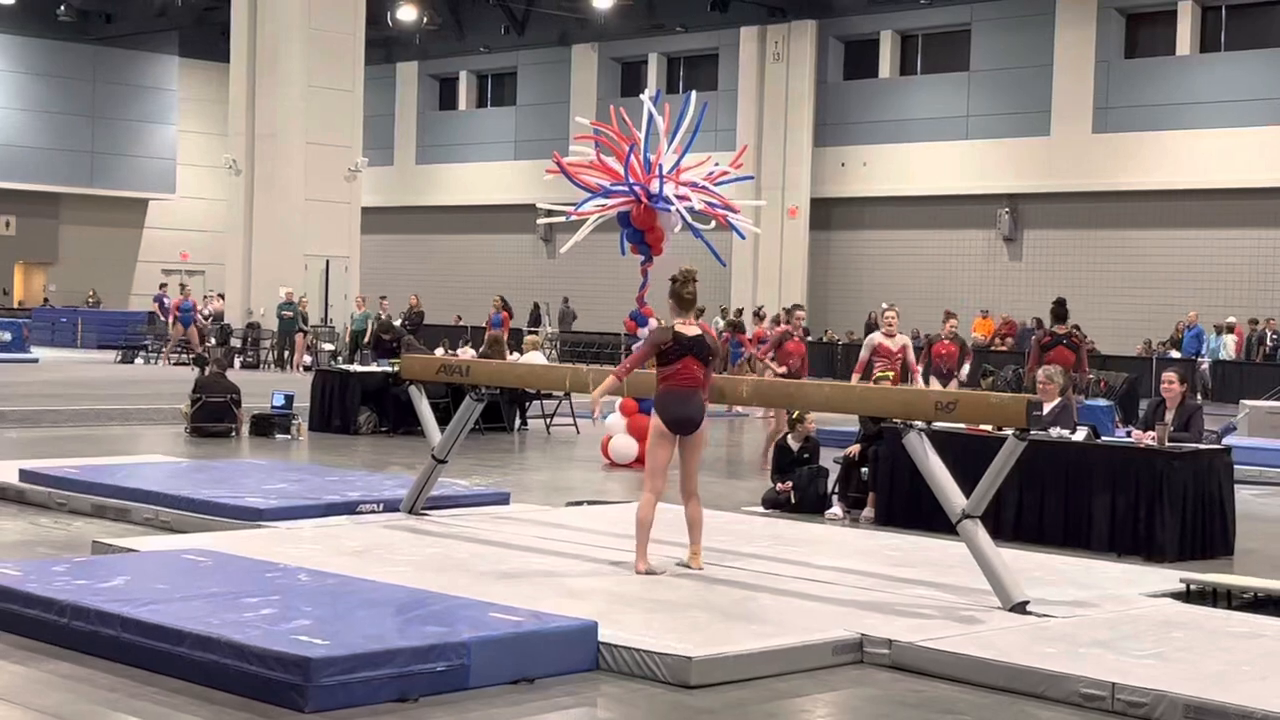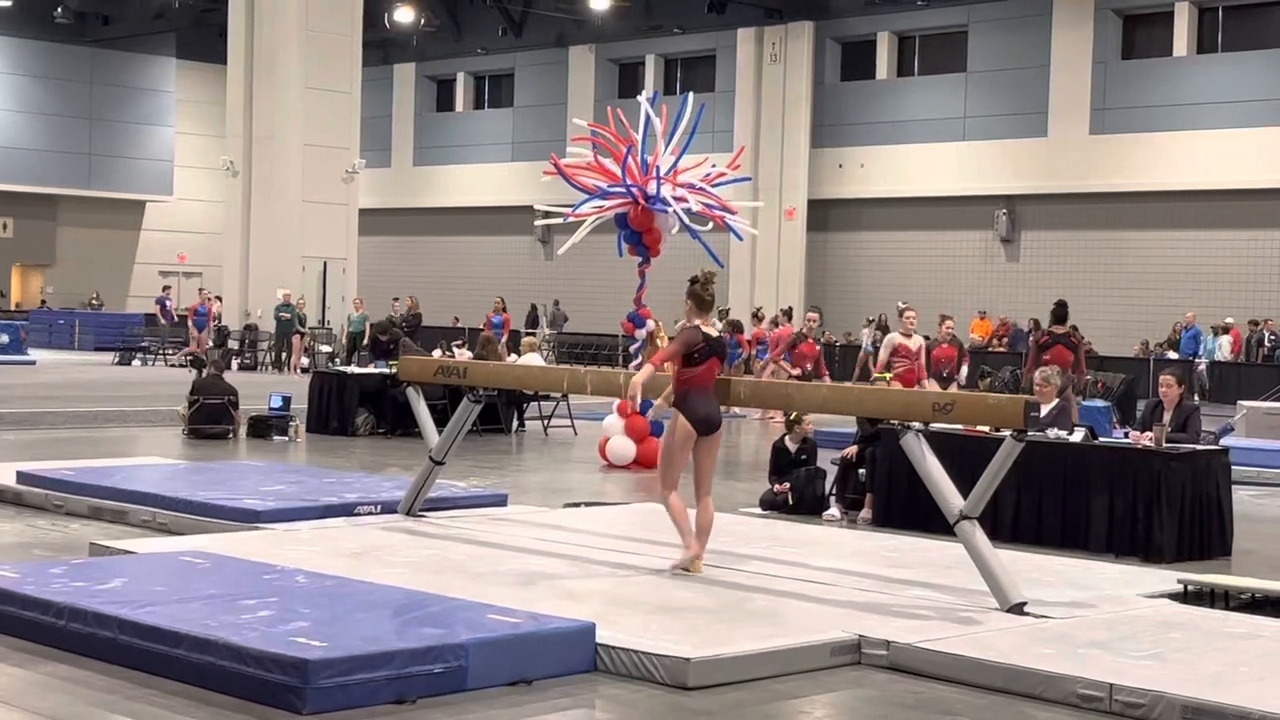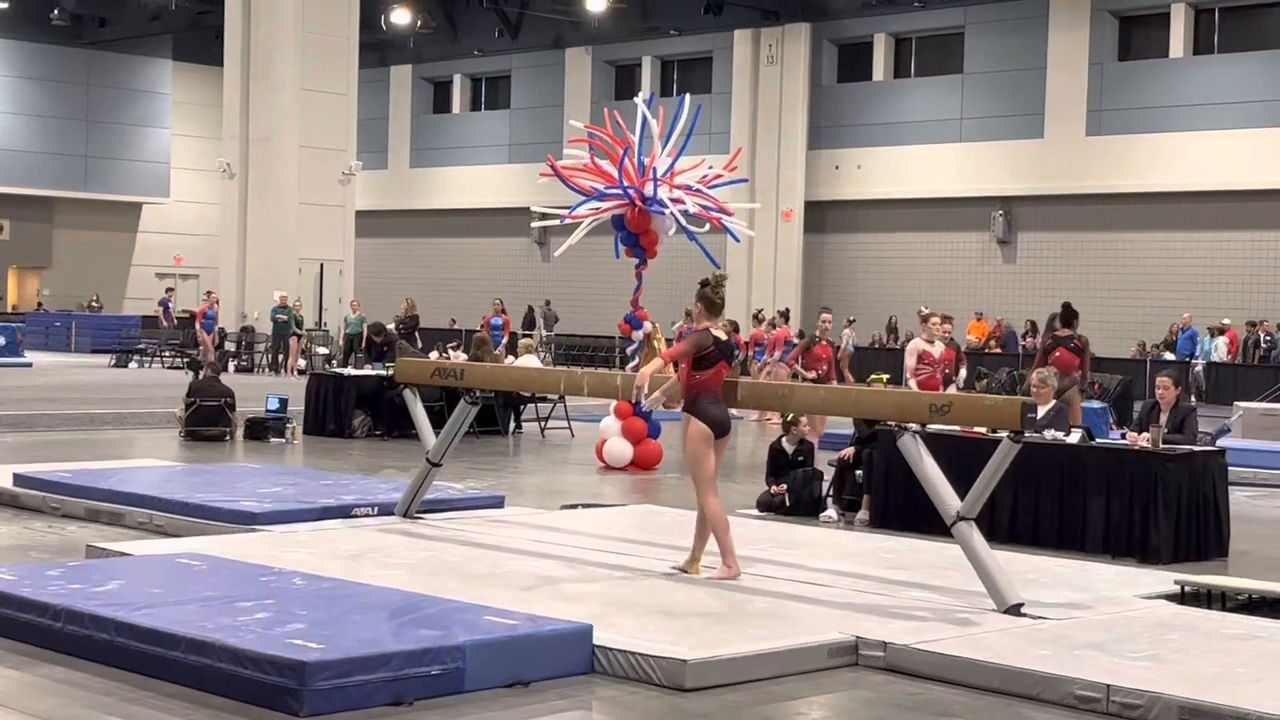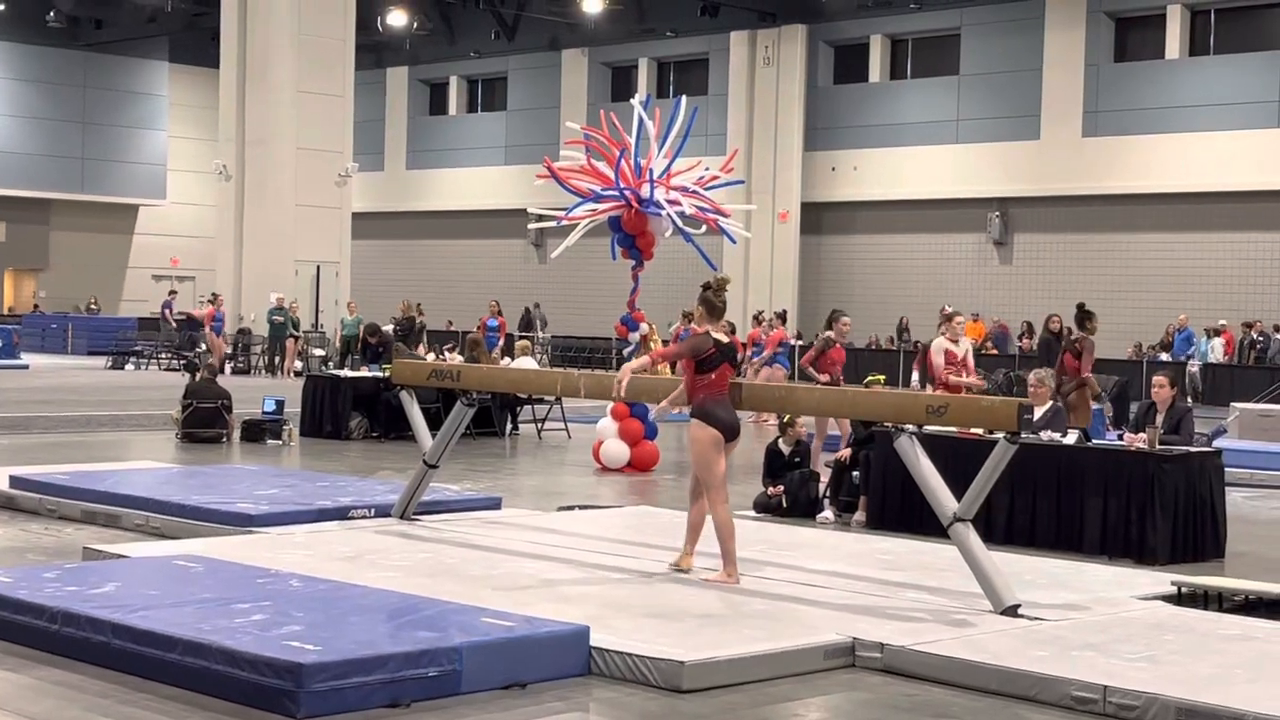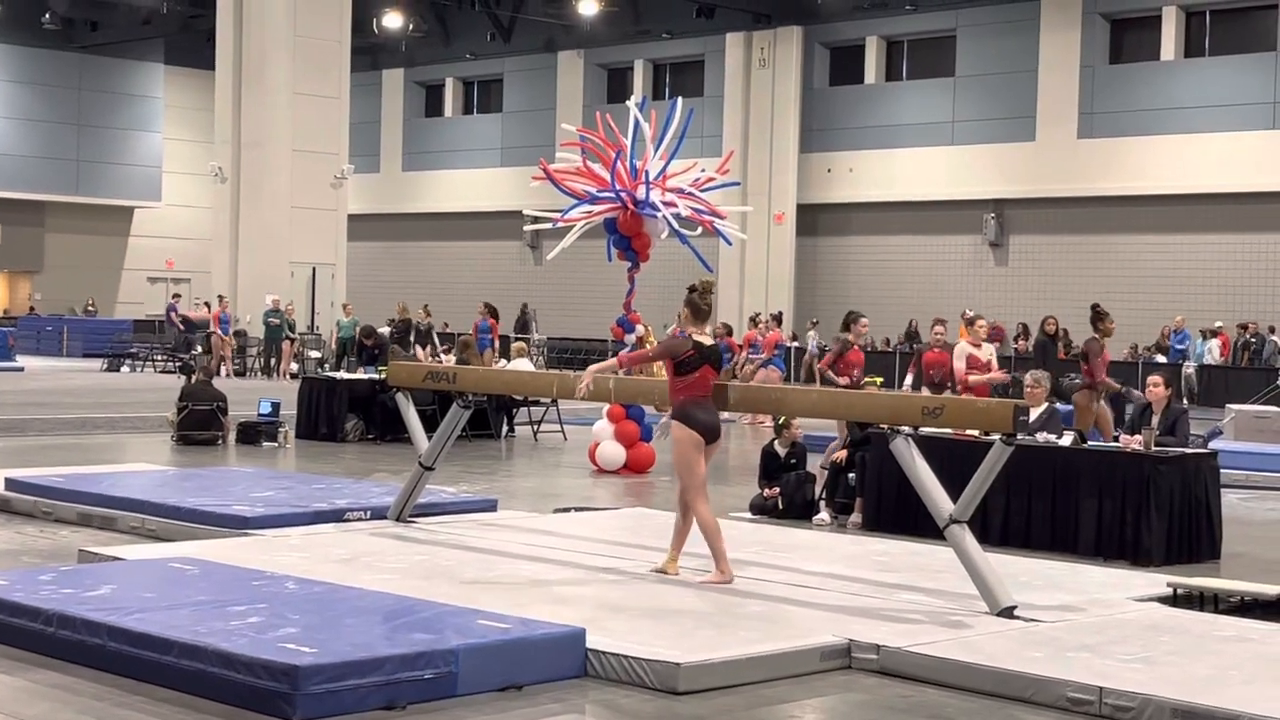
dt=0.3s
person 1, frame 1
left shoulder: (663, 335)
right shoulder: (708, 340)
left elbow: (630, 364)
left wrist: (600, 391)
left hip: (667, 410)
right hip: (694, 411)
left knee: (651, 490)
right knee: (690, 489)
left ankle: (641, 558)
right ankle: (695, 555)
person 1, frame 2
left shoulder: (690, 334)
right shoulder: (720, 341)
left elbow: (663, 356)
left wrist: (639, 378)
left hip: (688, 412)
right hip: (712, 412)
left knee: (668, 486)
right knee: (704, 492)
left ankle: (690, 543)
right ankle: (695, 558)
person 1, frame 3
left shoulder: (701, 337)
right shoulder: (727, 343)
left elbow: (676, 352)
left wrist: (649, 368)
right wrist: (661, 392)
left hip: (700, 416)
right hip: (721, 415)
left knee: (707, 494)
right knee: (706, 493)
left ankle: (730, 563)
right ankle: (693, 560)
person 1, frame 4
left shoulder: (701, 341)
right shoulder: (729, 346)
left elbow: (668, 353)
left wrist: (632, 366)
right wrist: (668, 403)
left hip: (707, 420)
right hip: (729, 419)
left knee: (717, 498)
right knee: (698, 489)
left ankle: (730, 570)
right ankle: (686, 556)
person 1, frame 5
left shoulder: (681, 343)
right shoulder: (716, 350)
left elbow: (638, 357)
left wrist: (596, 368)
right wrist: (671, 417)
left hip: (689, 422)
right hip: (711, 421)
left knee: (697, 499)
right knee: (687, 495)
left ankle: (723, 567)
right ankle: (672, 560)
